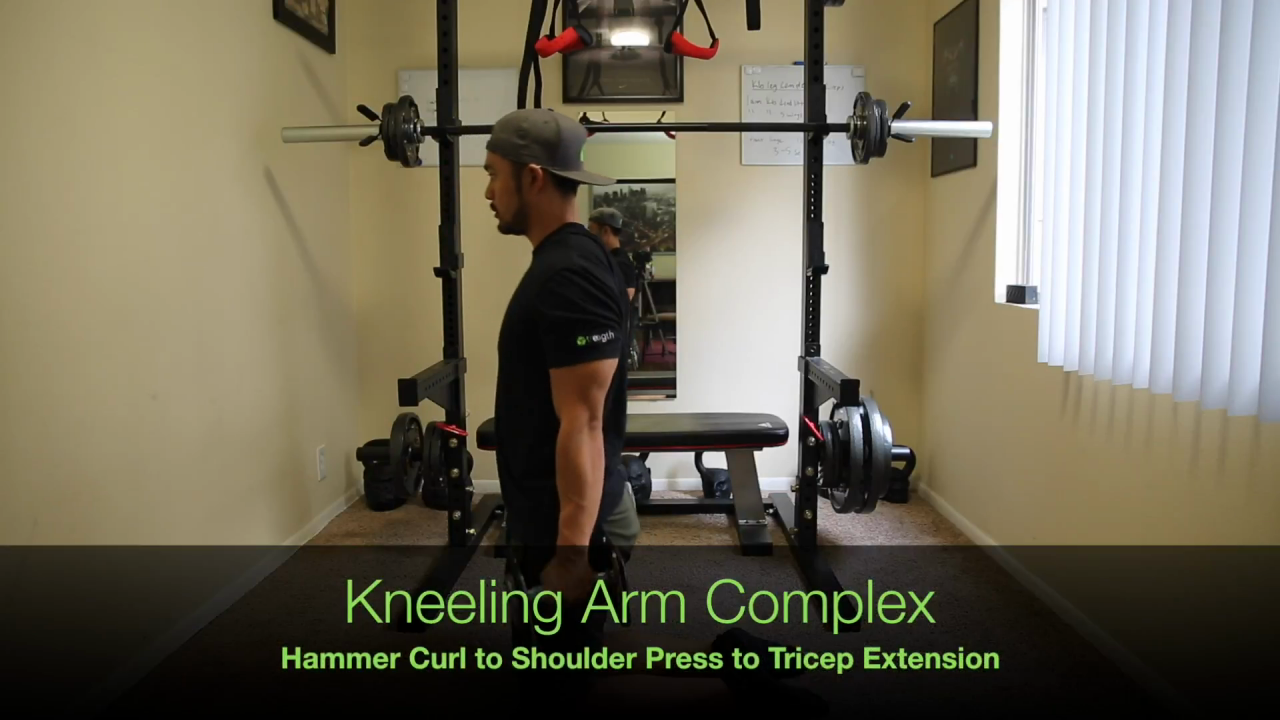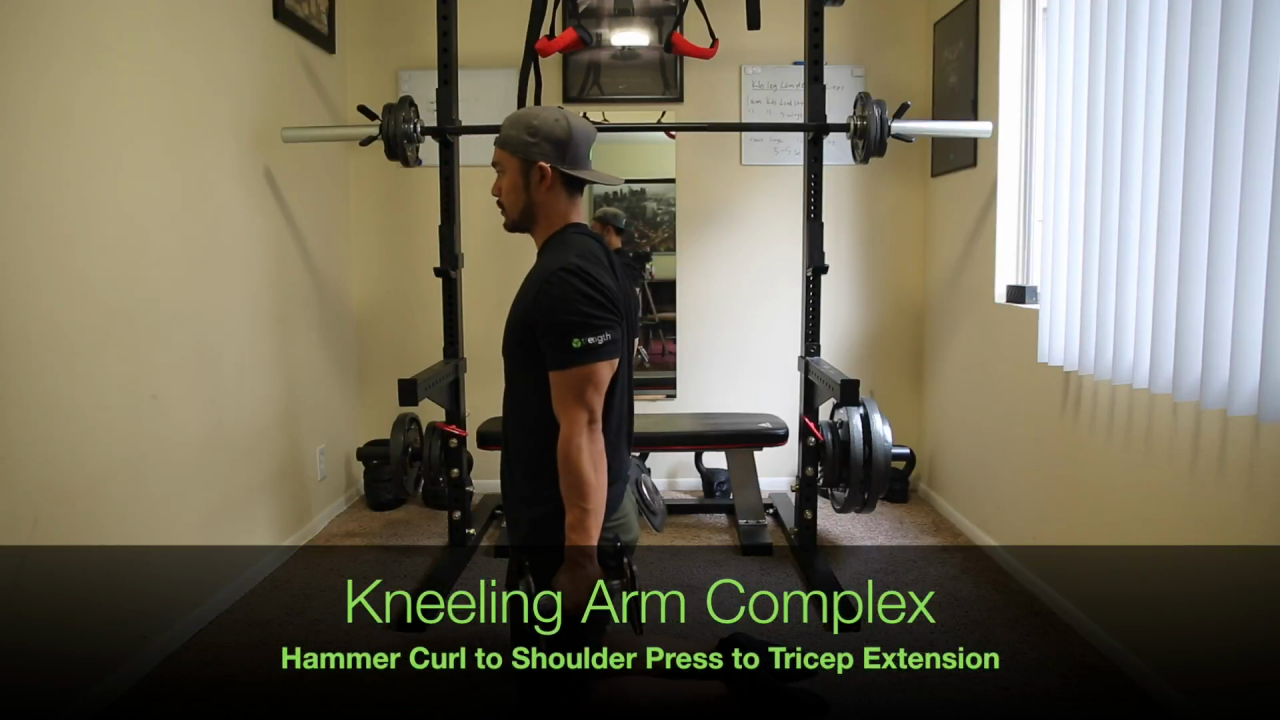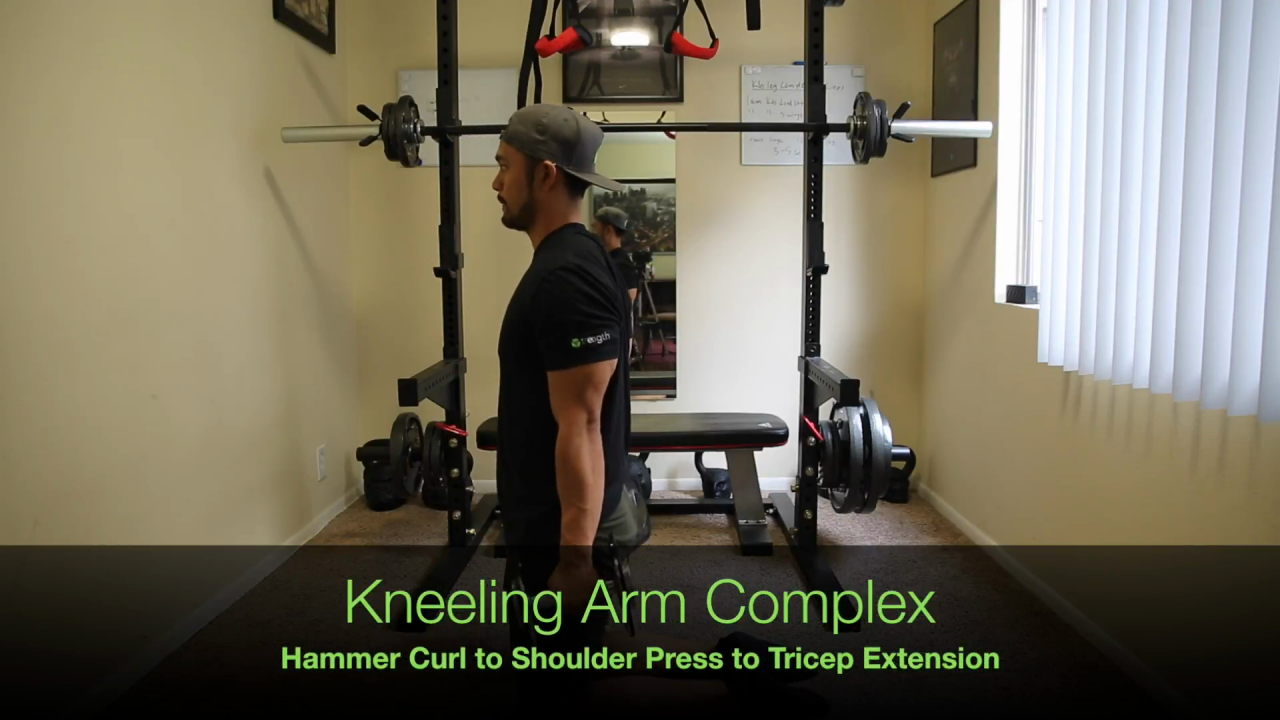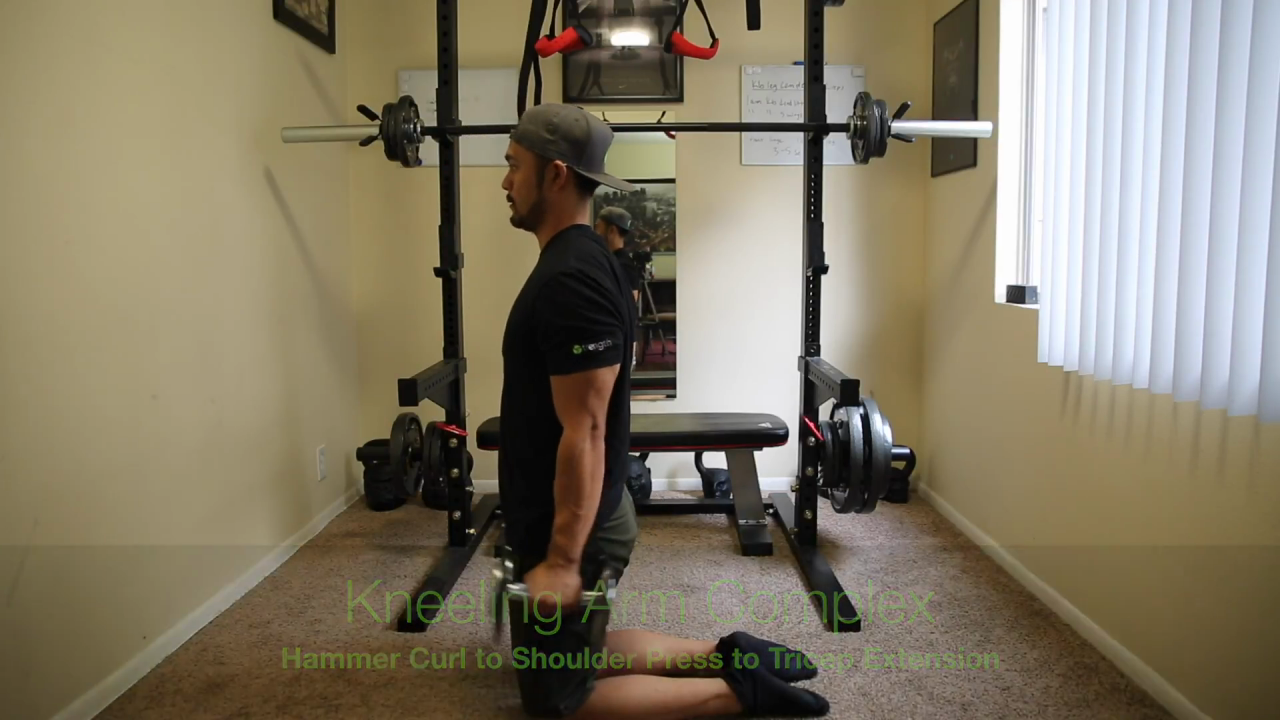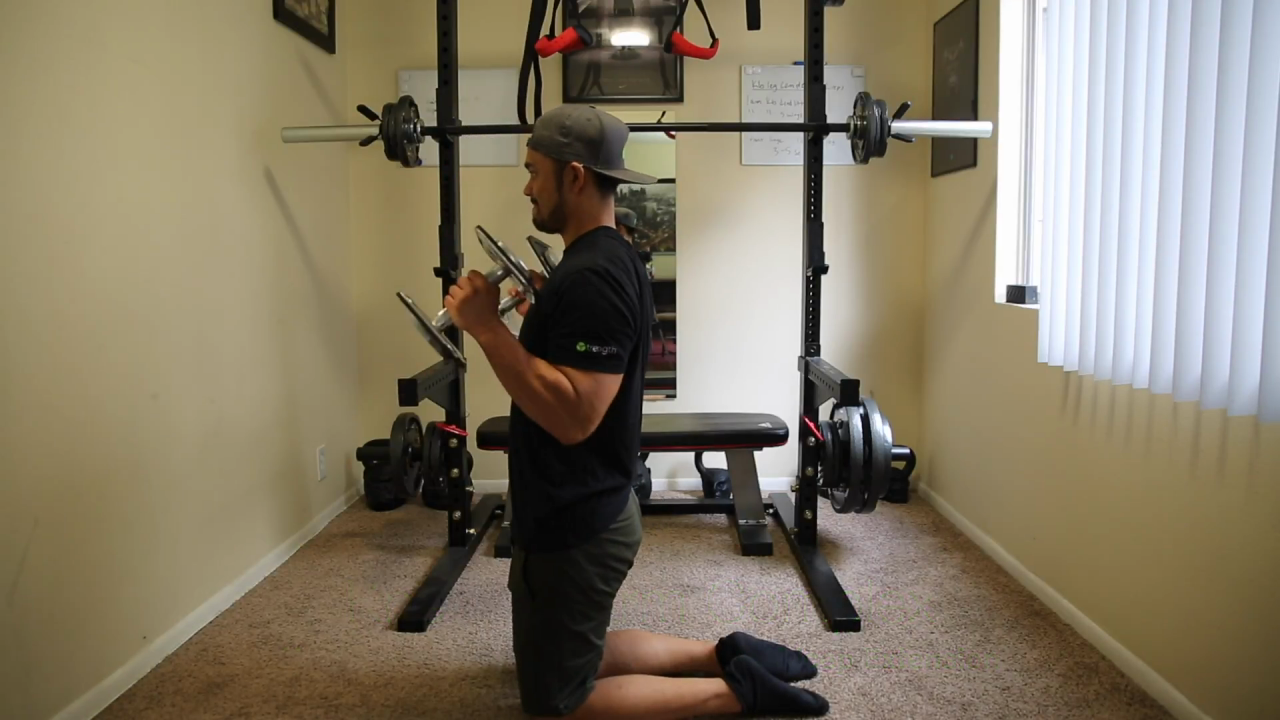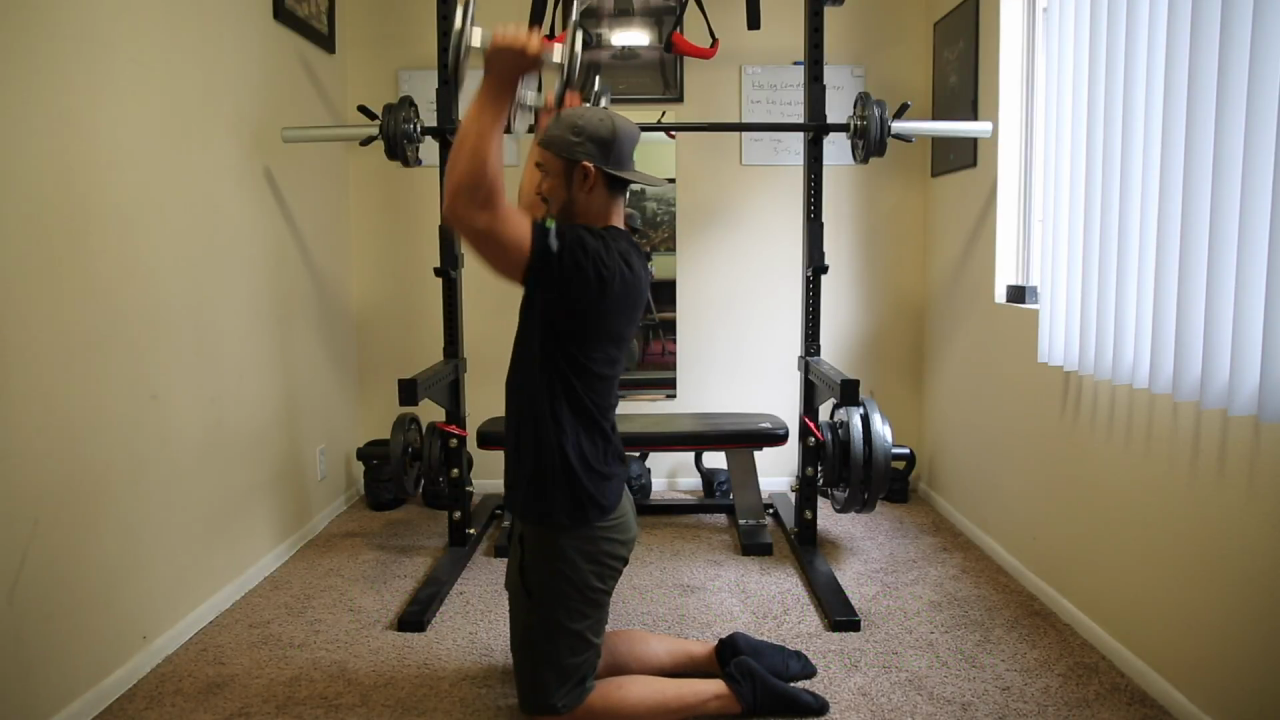
dt=0.7s
person 1, frame 1
left shoulder: (570, 277)
right shoulder: (562, 263)
left elbow: (583, 423)
left wrist: (572, 552)
left hip: (575, 525)
right hip: (556, 516)
right knee: (578, 649)
right ankle: (724, 653)
person 1, frame 2
left shoulder: (566, 279)
right shoulder: (577, 261)
left elbow: (581, 425)
left wrist: (580, 557)
left hip: (569, 527)
right hip: (566, 518)
right knee: (586, 650)
right ankle: (729, 658)
person 1, frame 3
left shoulder: (565, 279)
right shoulder: (572, 263)
left elbow: (580, 426)
left wrist: (576, 557)
left hip: (565, 529)
right hip: (560, 520)
right knee: (585, 652)
right ankle: (727, 657)
person 1, frame 4
left shoulder: (569, 280)
right shoulder: (577, 263)
left elbow: (583, 430)
left wrist: (564, 561)
left hip: (570, 527)
right hip: (572, 516)
right knee: (574, 653)
right ankle: (724, 655)
person 1, frame 5
left shoulder: (593, 277)
right shoulder: (601, 260)
left elbow: (574, 416)
left wrist: (490, 329)
right wrist: (536, 317)
left hip: (574, 526)
right hip: (582, 512)
right knee: (576, 654)
right ankle: (723, 655)
person 1, frame 6
left shoulder: (587, 263)
right shoulder: (604, 252)
left elbow: (467, 208)
right elbow: (514, 207)
left wrist: (495, 82)
right wrist: (552, 123)
left hip: (571, 519)
right hip: (582, 503)
right knee: (574, 650)
right ankle: (725, 654)
